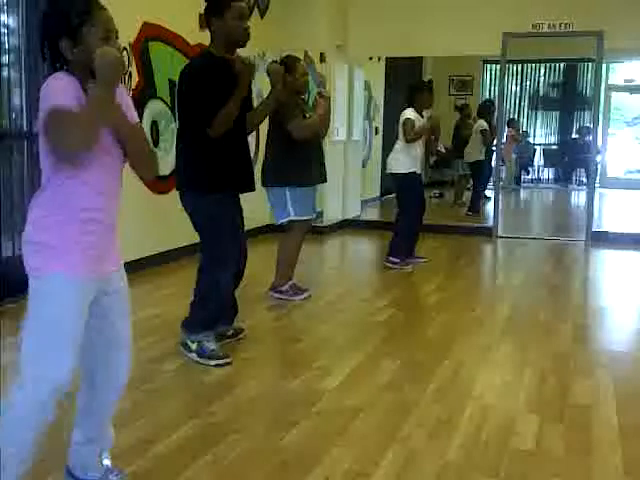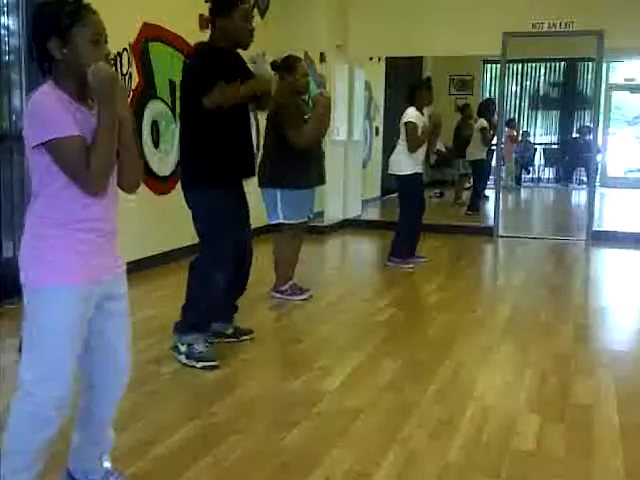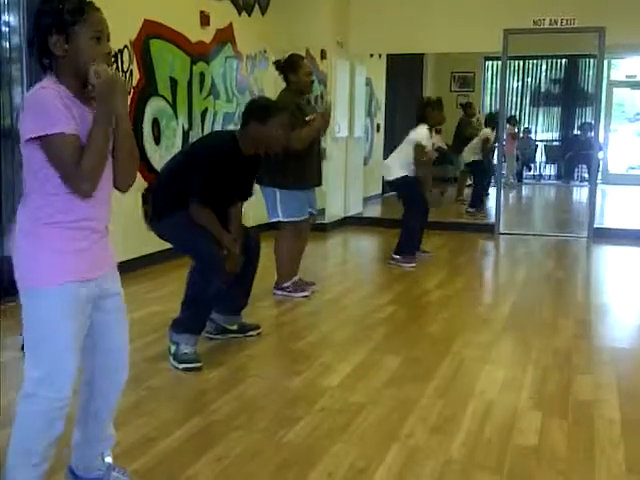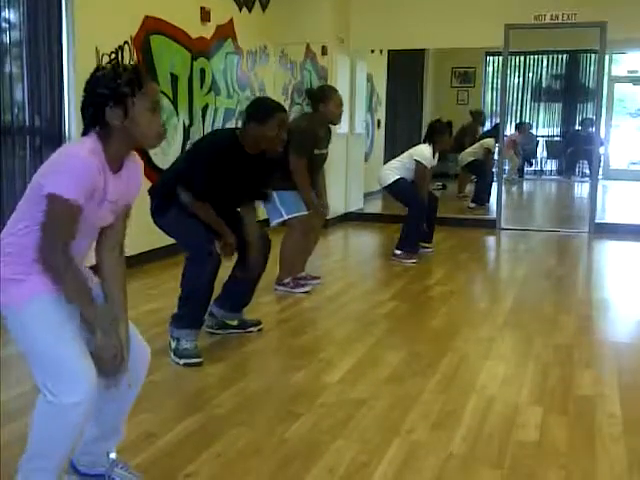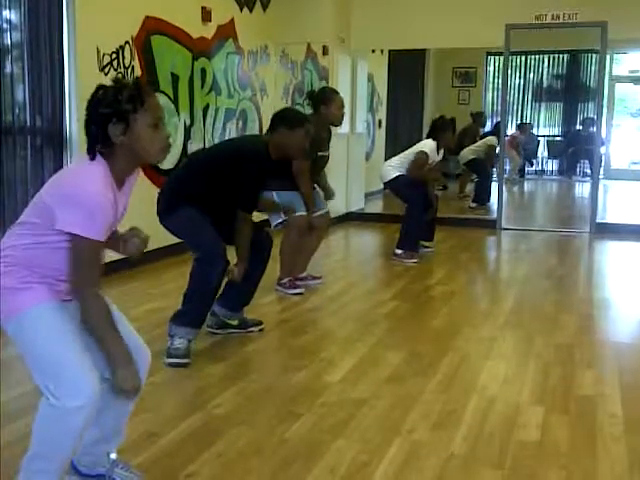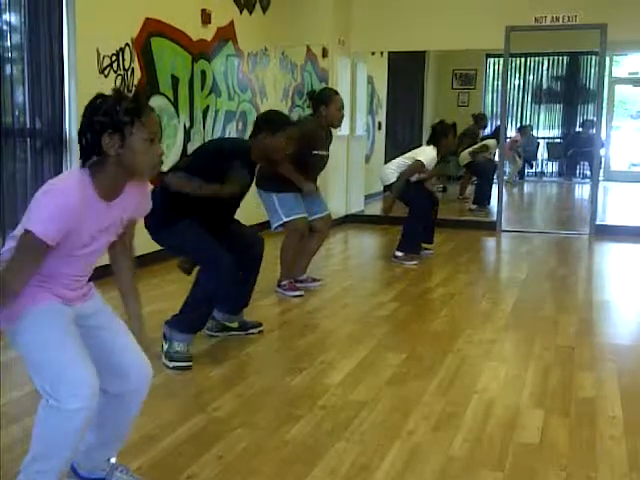
dt=0.5s
person 1, frame 1
left shoulder: (118, 96)
right shoulder: (59, 88)
left elbow: (148, 168)
right elbow: (69, 148)
left wrist: (112, 108)
right wrist: (103, 89)
left hip: (104, 256)
right hip: (60, 257)
left knee: (112, 365)
right knee: (46, 377)
person 1, frame 2
left shoulder: (97, 104)
right shoulder: (45, 105)
left elbow: (130, 181)
right elbow: (93, 181)
left wrist: (120, 109)
right wrist: (106, 109)
left hip: (105, 265)
right hip: (59, 269)
left knee: (112, 372)
right knee: (49, 387)
person 1, frame 3
left shoulder: (97, 100)
right shoulder: (44, 100)
left elbow: (124, 179)
right elbow: (82, 181)
left wrist: (118, 108)
right wrist: (104, 110)
left hip: (97, 261)
right hip: (53, 265)
left knee: (111, 366)
right knee: (53, 383)
person 1, frame 4
left shoulder: (131, 169)
right shoulder: (78, 163)
left elbow: (110, 250)
right elbow: (53, 255)
left wrist: (120, 325)
right wrist: (100, 325)
left hip: (69, 277)
left knee: (130, 359)
right knee: (75, 385)
person 1, frame 5
left shoulder: (123, 174)
right shoulder: (90, 189)
right elbow: (88, 289)
left wrist: (123, 242)
right wrist: (120, 364)
left hip: (65, 285)
left knee: (137, 360)
right knee: (79, 390)
person 1, frame 6
left shoulder: (136, 190)
right shoulder: (65, 197)
left elbow: (122, 253)
left wrist: (137, 324)
left hip: (78, 294)
left knee: (134, 375)
right knee: (77, 392)
person 2, frame 1
left shoulder: (235, 68)
right shoulder: (199, 71)
left elbow: (244, 126)
right elbow: (214, 128)
left wrist: (275, 93)
right wrist: (242, 89)
left hip: (226, 180)
right hip: (203, 182)
left knee: (235, 253)
right knee: (220, 256)
left ankle: (219, 322)
right ankle: (196, 335)
person 2, frame 2
left shoulder: (236, 62)
right shoulder: (203, 57)
left elbow: (261, 102)
right elbow: (210, 99)
left wrist: (263, 88)
right wrist: (255, 86)
left hip: (230, 174)
right hip: (204, 175)
left knee: (239, 249)
right knee: (216, 253)
left ankle: (220, 323)
right ankle: (189, 336)
person 2, frame 3
left shoulder: (251, 158)
right shoulder: (216, 151)
left elbow: (235, 203)
right elbow: (198, 207)
left wrist: (236, 247)
right wrist: (229, 245)
left hip: (205, 207)
right hip: (167, 208)
left knee: (249, 245)
right knee: (211, 259)
left ankle: (223, 318)
right ankle: (182, 338)
person 2, frame 4
left shoulder: (261, 160)
right shoulder: (217, 146)
left elbow: (249, 206)
right elbow: (188, 196)
left wrist: (252, 255)
right wrist: (225, 234)
left hip: (217, 206)
right hip: (172, 203)
left knee: (259, 242)
right knee: (205, 252)
left ankle: (224, 314)
right ankle: (182, 333)
person 2, frame 5
left shoulder: (268, 156)
right shoulder: (253, 156)
left elbow: (250, 201)
right elbow: (243, 215)
left wrist: (277, 208)
right wrist: (242, 262)
left hip: (213, 205)
right hip: (179, 203)
left knee: (262, 242)
right knee: (214, 254)
left ankle: (225, 314)
right ankle: (181, 332)
person 2, frame 6
left shoulder: (250, 161)
right shoulder: (226, 152)
right elbow: (173, 180)
right wrist: (222, 190)
left hip: (203, 214)
right hip: (170, 217)
left knee: (250, 244)
right knee: (220, 264)
left ankle: (225, 317)
right ankle: (177, 336)
person 3, frame 1
left shoulder: (300, 102)
right shoulder: (284, 103)
left elbow: (320, 134)
right elbow: (301, 131)
left wrist: (325, 108)
right wrist: (320, 111)
left hip: (303, 176)
right hip: (287, 178)
left knee: (301, 228)
right knee: (297, 227)
left ankle: (287, 281)
right ankle: (279, 285)
person 3, frame 2
left shoulder: (301, 103)
right shoulder: (283, 104)
left elbow: (319, 135)
right elbow: (301, 140)
left wrist: (326, 110)
right wrist: (319, 111)
left hip: (302, 177)
right hip: (284, 179)
left knee: (298, 229)
right knee: (288, 229)
left ankle: (289, 281)
right ankle: (280, 286)
person 3, frame 3
left shoulder: (304, 101)
right shoulder: (286, 103)
left elbow: (314, 137)
right elbow: (296, 141)
left wrist: (323, 120)
right wrist: (318, 122)
left hip: (301, 177)
right hip: (283, 178)
left knee: (304, 225)
right knee: (290, 227)
left ankle: (293, 277)
right ankle: (282, 283)
person 3, frame 4
left shoulder: (324, 131)
right shoulder: (304, 128)
left elbow: (317, 168)
right elbow: (297, 169)
left wrist: (322, 200)
right wrist: (311, 204)
left hip: (295, 182)
right hip: (276, 181)
left knee: (317, 221)
right knee: (299, 223)
left ankle: (298, 273)
right ankle: (284, 279)
person 3, frame 5
left shoulder: (325, 132)
left elbow: (317, 167)
right elbow: (300, 171)
left wrist: (325, 187)
right wrist: (310, 205)
left hip: (297, 183)
right hip: (277, 182)
left knee: (321, 222)
right knee: (298, 224)
left ankle: (299, 273)
right ankle: (284, 279)
person 3, frame 6
left shoulder: (326, 133)
right shoulder: (304, 130)
left wrist: (308, 185)
right wrist: (302, 183)
left hip: (302, 186)
right hip: (277, 184)
left knee: (322, 225)
right knee: (298, 227)
left ankle: (298, 275)
right ankle: (284, 281)
person 4, frame 1
left shoulder: (423, 117)
right shoulder: (409, 114)
left elbow: (425, 148)
right elbow: (409, 137)
left wrist: (432, 132)
right wrist: (427, 127)
left hip: (413, 169)
right hip: (402, 168)
left knee: (418, 209)
right knee: (407, 211)
left ankle: (407, 253)
right ankle: (394, 256)
person 4, frame 2
left shoulder: (422, 115)
right shoulder: (411, 115)
left elbow: (427, 146)
right elbow: (412, 146)
left wrist: (434, 131)
right wrist: (429, 130)
left hip: (415, 169)
right hip: (405, 169)
left knee: (417, 210)
right knee: (409, 212)
left ankle: (408, 253)
right ankle: (396, 256)
person 4, frame 3
left shoulder: (429, 133)
right shoulder: (422, 134)
left elbow: (424, 164)
right elbow: (420, 166)
left wrist: (428, 185)
right wrist: (426, 188)
left hip: (405, 172)
right hip: (396, 172)
left knee: (421, 206)
right knee: (416, 207)
left ankle: (412, 248)
right ankle: (400, 255)
person 4, frame 4
left shoulder: (434, 153)
right shoulder: (424, 153)
left elbow: (424, 183)
right elbow: (420, 184)
left wrist: (426, 203)
right wrist: (423, 210)
left hip: (404, 177)
right hip: (391, 177)
left knee: (431, 201)
right knee: (418, 204)
left ankle: (420, 241)
right ankle: (402, 250)
person 4, frame 5
left shoulder: (439, 150)
right shoulder: (428, 147)
left elbow: (427, 177)
right elbow: (412, 172)
left wrist: (433, 201)
right wrist: (432, 175)
left hip: (405, 174)
right hip: (392, 173)
left knee: (429, 201)
right knee: (416, 202)
left ankle: (422, 241)
right ankle: (403, 250)
person 4, frame 6
left shoulder: (435, 152)
right shoulder: (430, 155)
right elbow: (403, 176)
right wrist: (391, 199)
left hip: (407, 176)
right hip: (392, 175)
left knee: (431, 201)
right knee: (420, 205)
left ankle: (421, 244)
right ankle: (403, 252)
